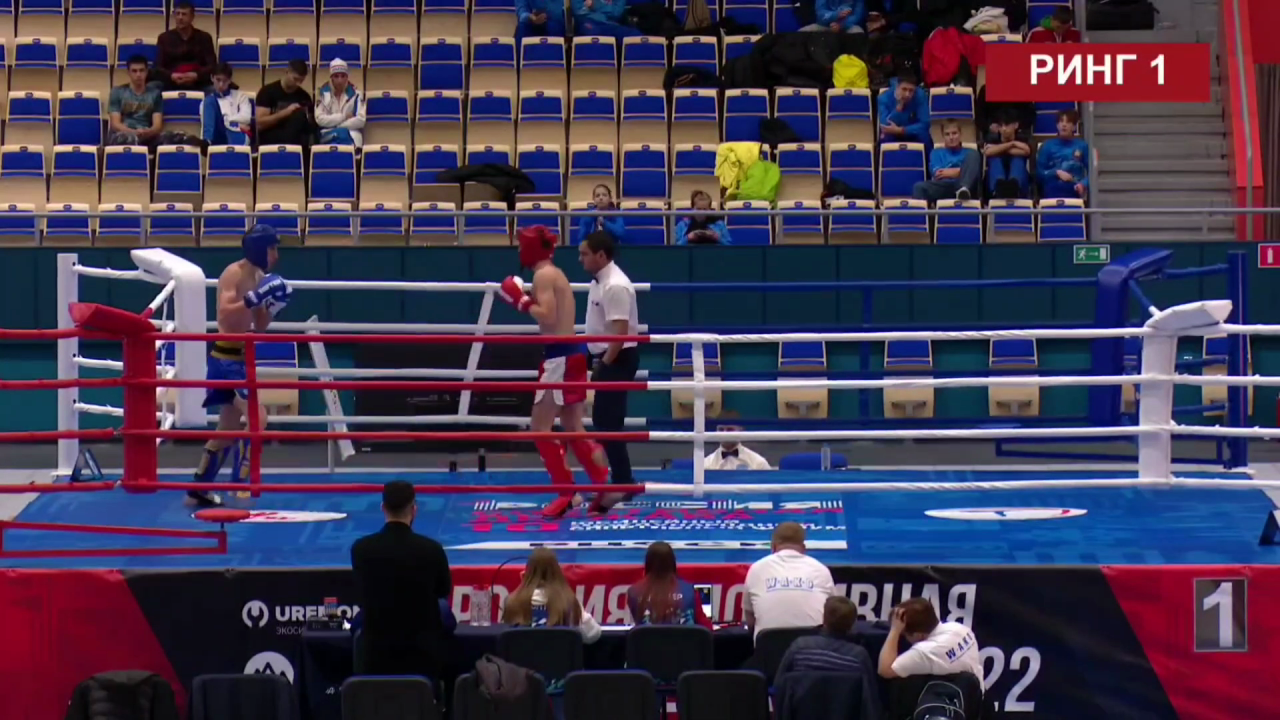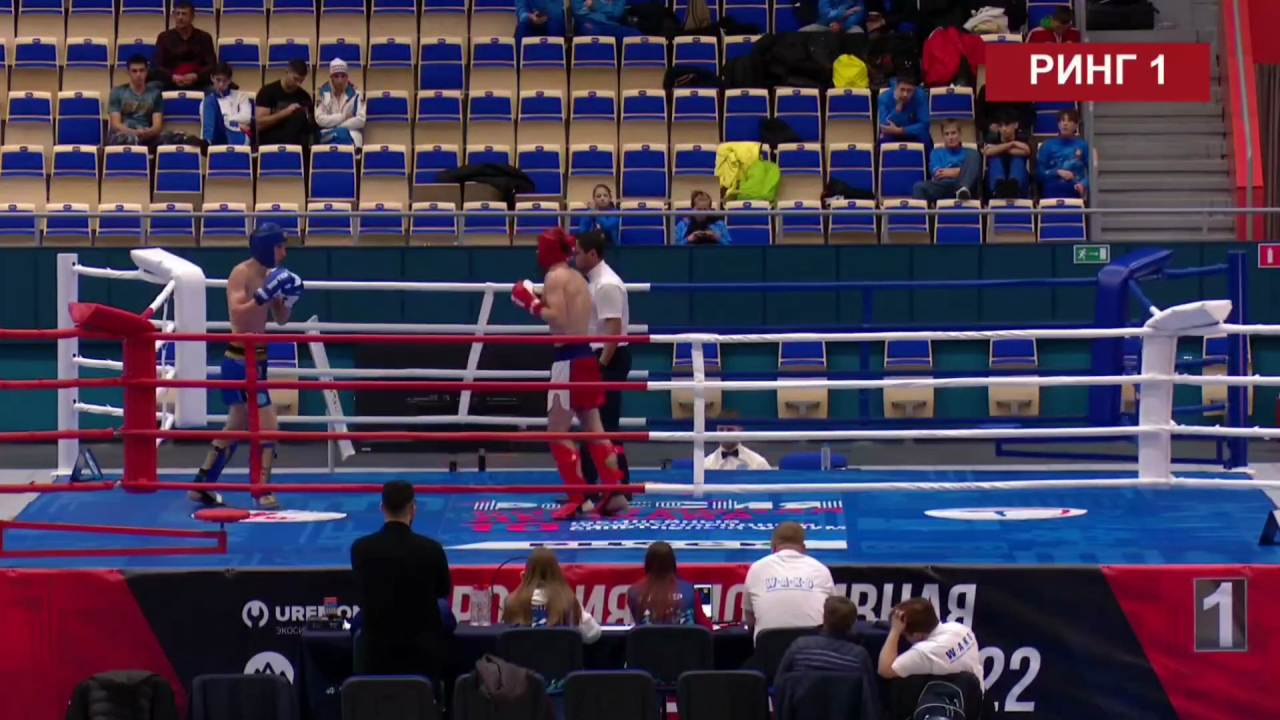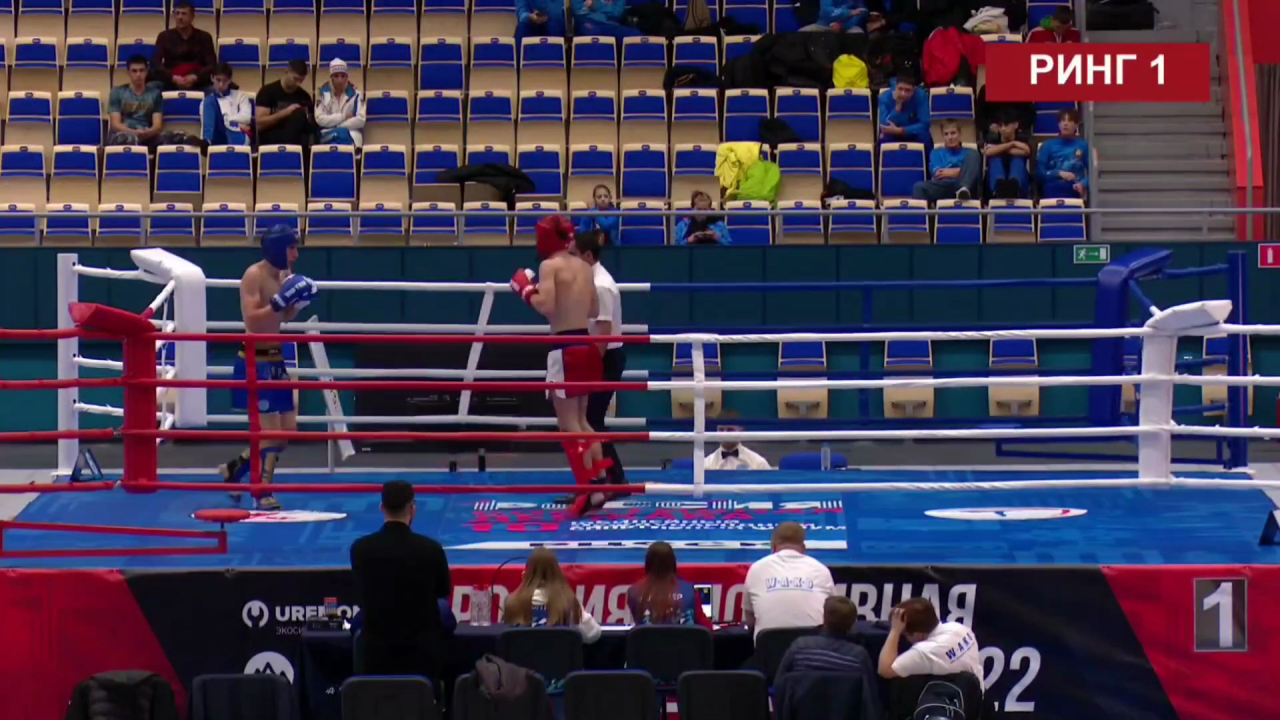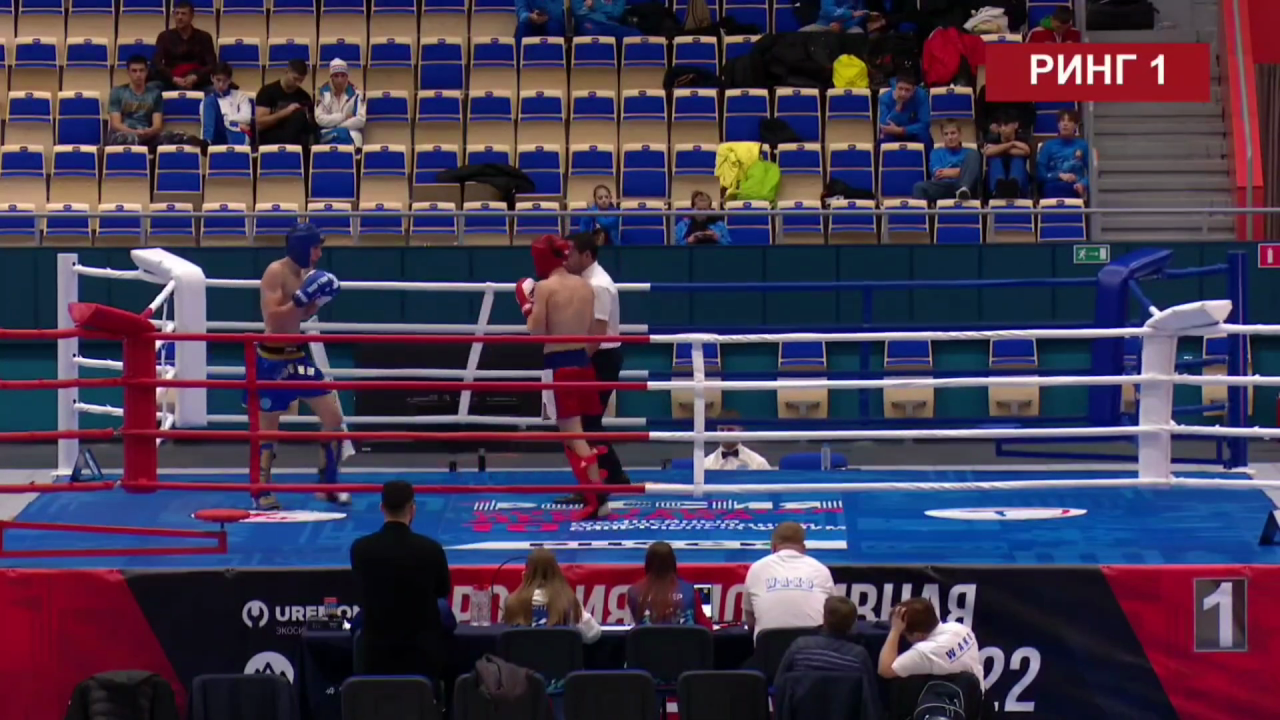
dt=0.2s
person 1, frame 1
left shoulder: (543, 275)
right shoulder: (555, 273)
left elbow: (547, 318)
left wrist: (521, 301)
right wrist: (528, 300)
left hip: (561, 357)
right hip: (570, 353)
left knee: (540, 428)
right knee: (574, 429)
left ankle: (567, 493)
person 1, frame 2
left shoulder: (554, 277)
right shoulder: (577, 277)
left elbow: (558, 318)
left wrist: (533, 305)
right wrist: (542, 303)
left hip: (570, 359)
right hip: (584, 357)
left knee: (557, 433)
right knee: (593, 430)
left ankle: (578, 498)
right ankle: (614, 491)
person 1, frame 3
left shoulder: (549, 266)
right shoulder: (584, 267)
left elbow: (546, 306)
left wrist: (526, 291)
left hip: (564, 349)
right hip: (586, 346)
left knee: (568, 424)
right knee: (579, 420)
left ankle: (589, 490)
right ankle: (598, 482)
person 1, frame 4
left shoulder: (545, 287)
right shoulder: (585, 286)
left elbow: (536, 330)
left wrist: (527, 305)
left hip: (558, 368)
right hip: (582, 364)
left knee: (573, 438)
right knee: (574, 433)
left ankle: (596, 500)
right ankle: (597, 493)
person 2, frame 1
left shoulder: (260, 277)
right shoulder: (233, 273)
right elbow: (224, 315)
left wrist: (273, 305)
right wrist: (254, 298)
left hip: (240, 357)
right hip: (227, 358)
left knee: (227, 430)
right knee: (259, 418)
left ankle: (199, 489)
right ankle: (241, 483)
person 2, frame 2
left shoulder: (272, 273)
right shoulder: (242, 273)
left elbow: (282, 320)
right elbow: (235, 314)
left wrist: (287, 299)
right wrist: (264, 294)
left hip: (257, 356)
right hip: (241, 358)
left knee: (237, 428)
right knee: (268, 427)
left ankle: (202, 485)
right ankle: (262, 492)
person 2, frame 3
left shoulder: (285, 274)
right shoulder: (254, 275)
right elbow: (251, 320)
left wrist: (298, 302)
right wrist: (280, 300)
left hip: (275, 358)
right hip: (256, 361)
left knee: (287, 430)
right knee: (270, 431)
left ankle: (234, 469)
right ankle: (263, 493)
person 2, frame 4
left shoulder: (306, 272)
right shoulder: (276, 272)
right elbow: (273, 317)
left wrist: (319, 298)
right wrist: (303, 296)
left hip: (298, 355)
right hip: (273, 359)
left knee: (333, 416)
right knee: (268, 429)
left ankle: (328, 484)
right ankle: (261, 492)
person 3, frame 1
left shoulder: (615, 285)
right shoulder: (600, 281)
left elbow: (620, 331)
left wrist: (603, 364)
right wrist: (593, 356)
left hip: (618, 359)
right hip: (607, 359)
left knee: (608, 423)
right knee: (605, 422)
left ankle: (623, 482)
right ankle: (620, 483)
person 3, frame 2
left shoulder: (607, 284)
right shoulder: (593, 281)
left elbow: (614, 330)
left wrist: (602, 365)
left hip: (610, 360)
right hip: (601, 358)
left knee: (599, 424)
right knee: (602, 422)
left ankle: (590, 483)
right ankle: (617, 483)
person 3, frame 3
left shoulder: (599, 286)
right shoulder: (589, 281)
left elbow: (604, 333)
left hip: (604, 359)
left knee: (588, 423)
right knee: (592, 422)
right ankle: (615, 480)
person 3, frame 4
left shoulder: (597, 286)
right shoulder: (587, 281)
left elbow: (598, 332)
left hip: (602, 359)
right hip: (596, 359)
left knee: (586, 424)
right knee: (589, 423)
right ankle: (614, 475)
person 4, frame 1
left shoulder: (360, 548)
right shoulder: (432, 549)
left elbow: (363, 593)
right elbow: (444, 591)
left hip: (377, 649)
right hip: (422, 649)
person 4, frame 2
left shoulder: (360, 549)
right shoulder: (431, 549)
left elbow: (363, 593)
right elbow: (444, 591)
left hip: (377, 649)
right hip: (422, 649)
person 4, frame 3
left shoulder: (360, 548)
right shoulder: (431, 549)
left elbow: (363, 593)
right elbow: (444, 591)
left hip: (377, 648)
right hip: (421, 649)
person 4, frame 4
left shoulder: (360, 548)
right shoulder: (431, 549)
left elbow: (363, 594)
right elbow: (444, 591)
left hip: (377, 648)
right hip: (422, 649)
